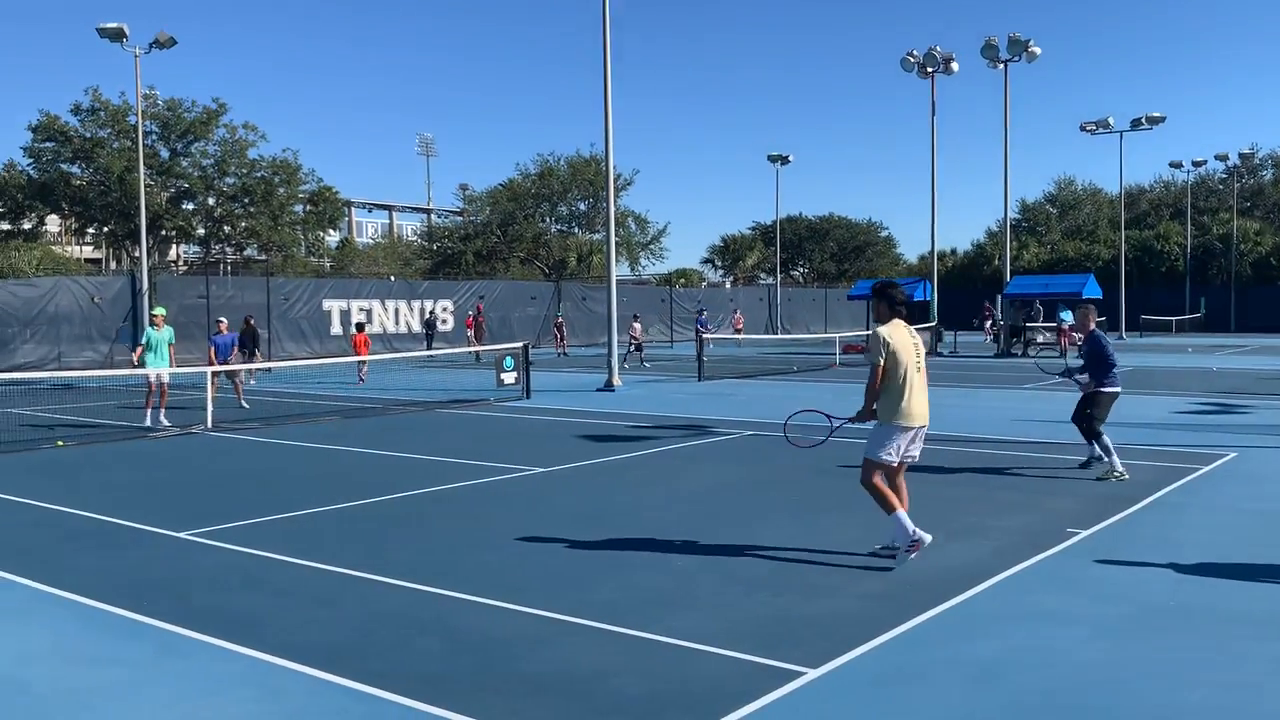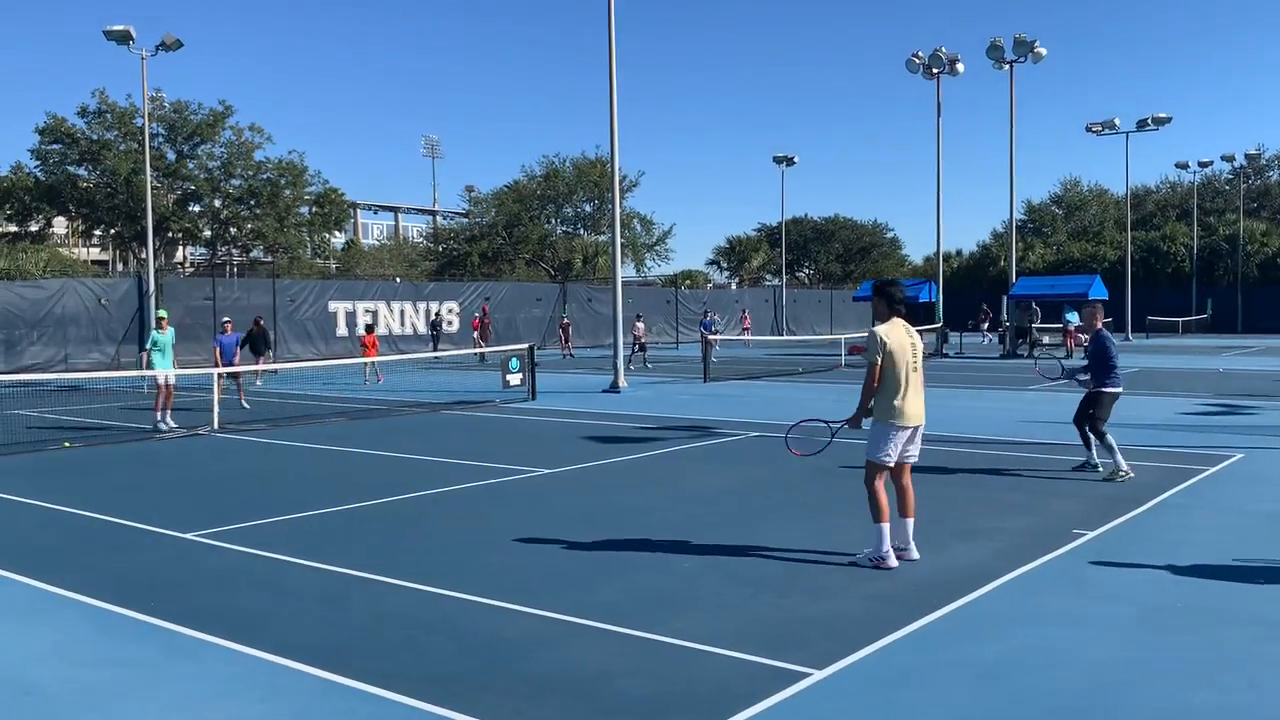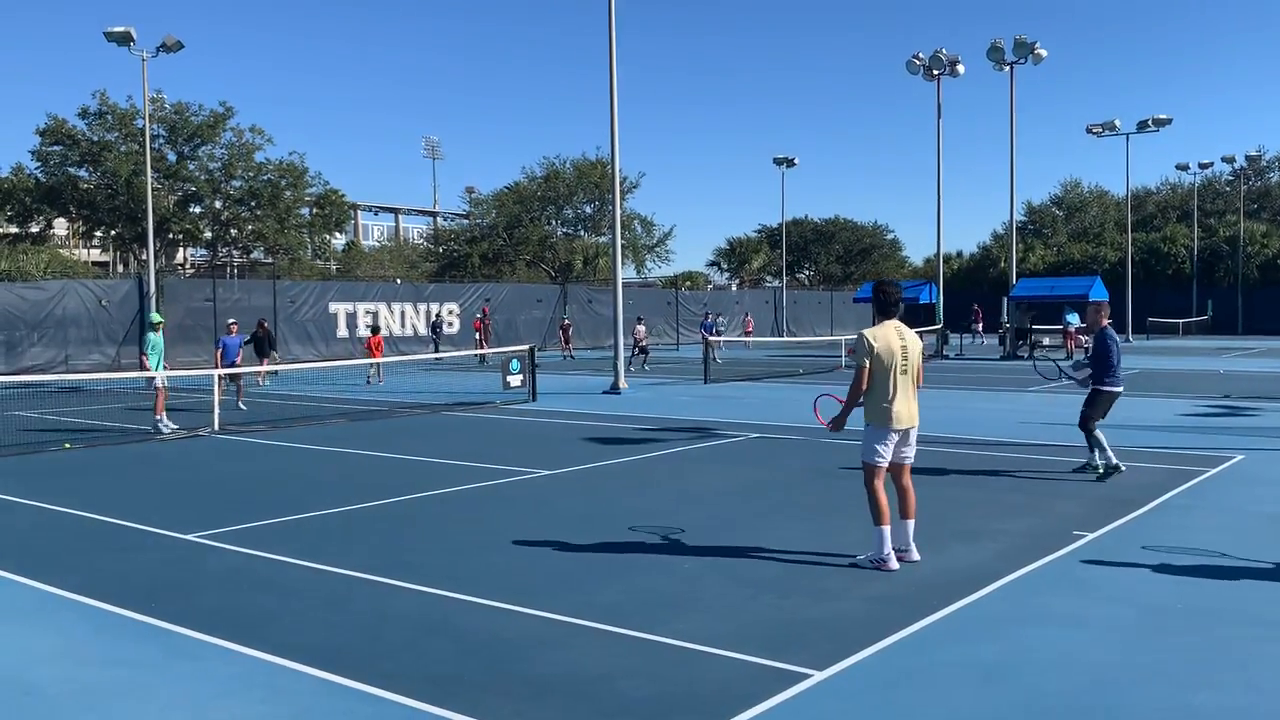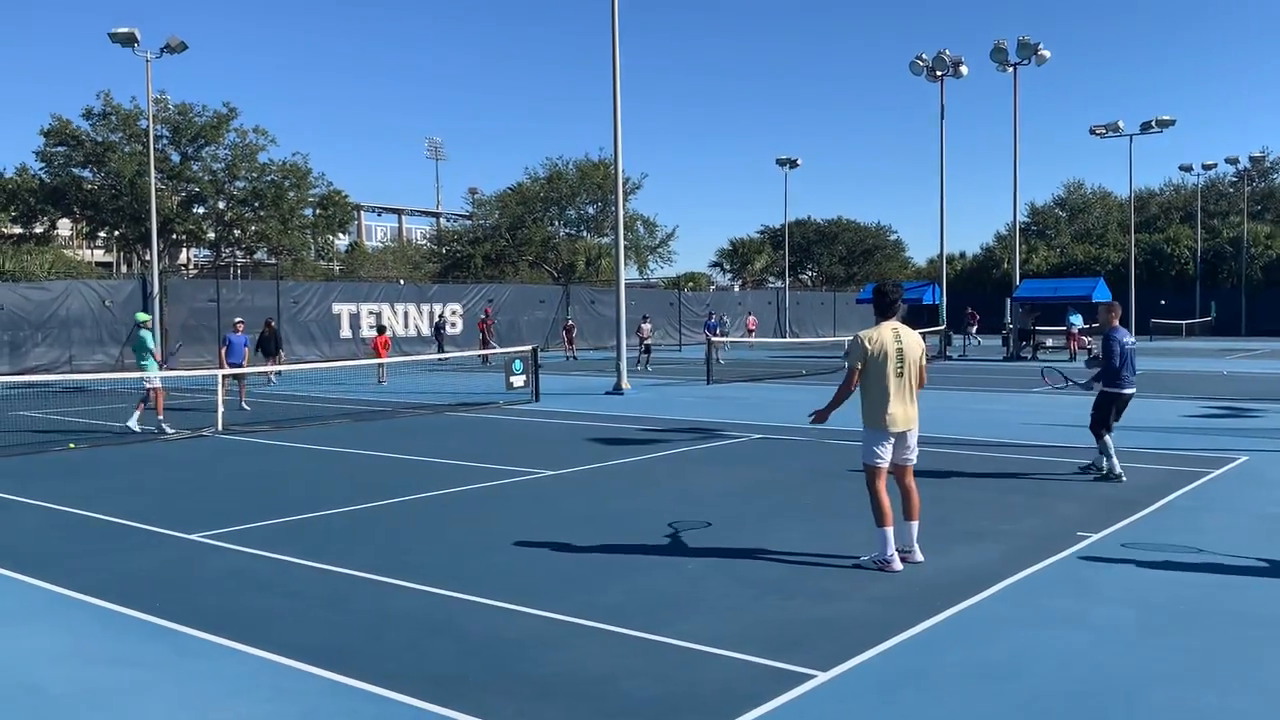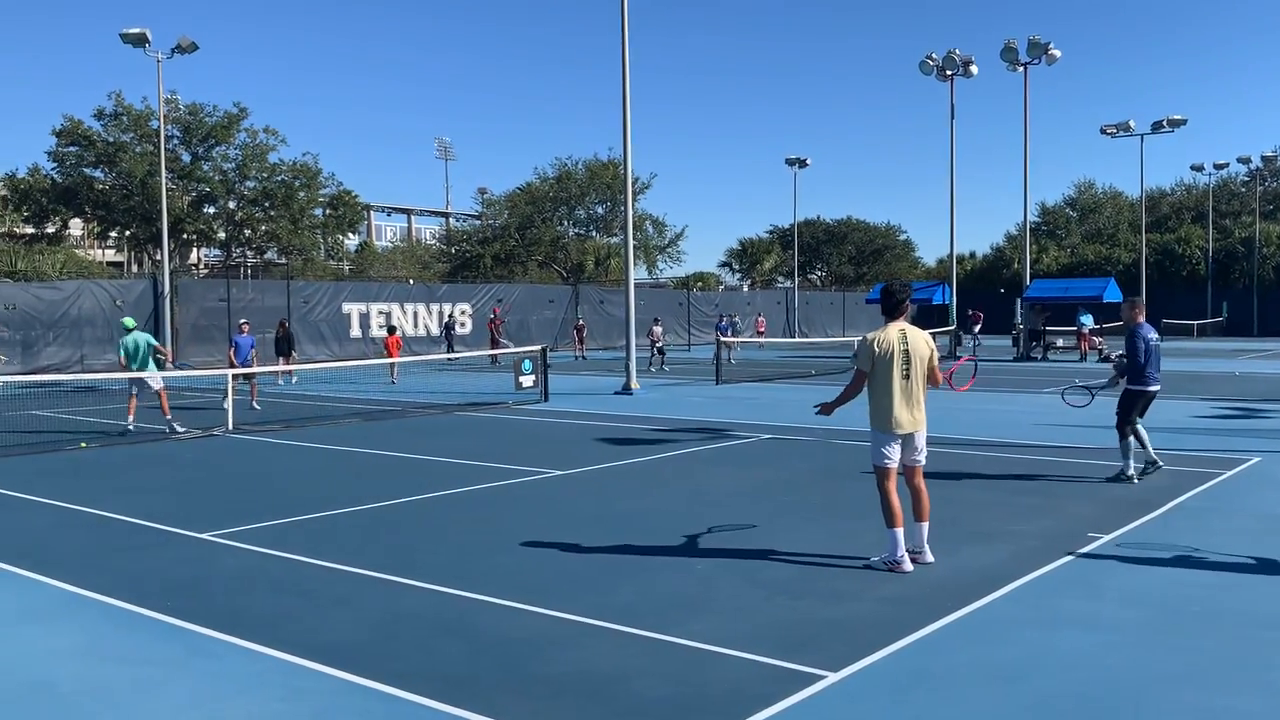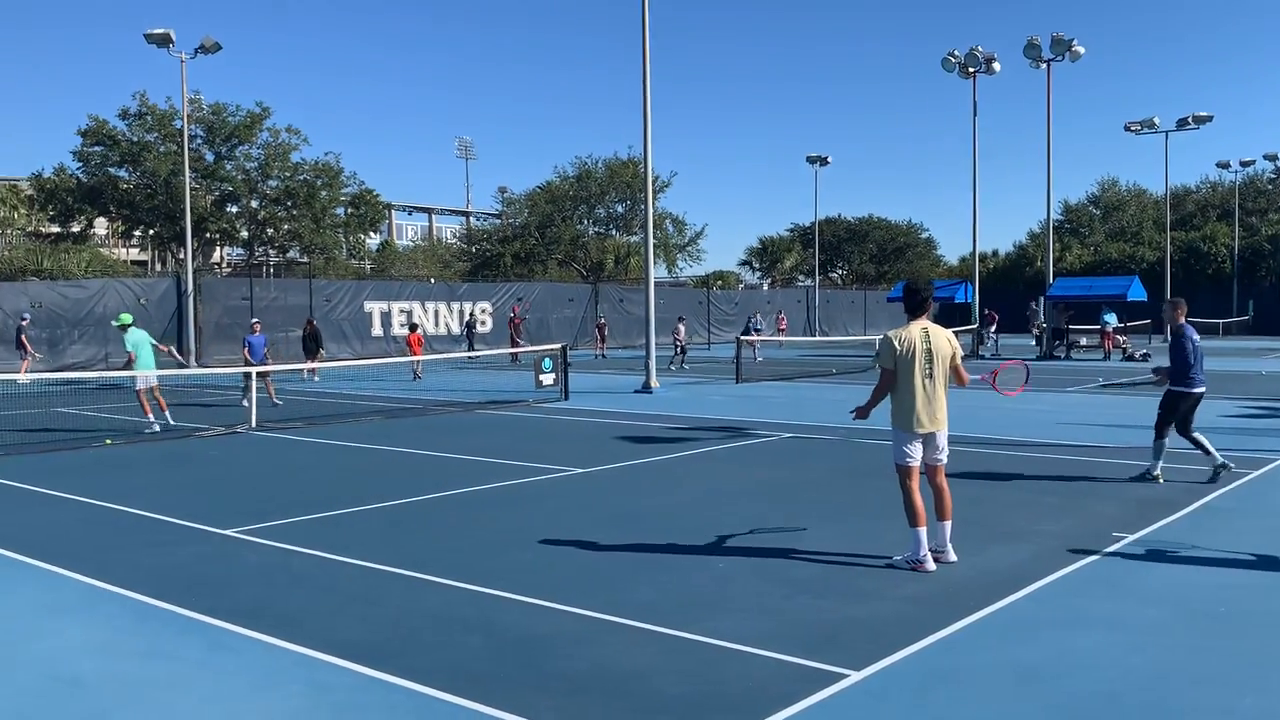
dt=0.2s
person 1, frame 1
left shoulder: (882, 334)
right shoulder: (914, 335)
left elbow: (875, 383)
left wrist: (865, 411)
left hip: (896, 419)
right hip: (919, 416)
left knee: (870, 477)
right knee: (895, 476)
left ankle: (912, 534)
right ankle: (901, 542)
person 1, frame 2
left shoulder: (879, 333)
right shoulder: (913, 334)
left elbow: (872, 382)
left wrist: (859, 413)
left hip: (891, 418)
right hip: (915, 416)
left knee: (874, 480)
right knee: (902, 478)
left ankle: (884, 552)
right ankle: (906, 545)
person 1, frame 3
left shoulder: (869, 337)
right shoulder: (913, 337)
left elbow: (860, 386)
right elbow: (918, 382)
left wrist: (842, 415)
left hip: (882, 421)
right hip: (909, 418)
left knee: (874, 483)
right knee: (903, 479)
left ankle: (885, 554)
right ankle: (907, 546)
person 1, frame 4
left shoulder: (864, 339)
right shoulder: (915, 338)
left elbow: (849, 385)
right elbow: (921, 383)
left wrist: (826, 411)
left hip: (879, 423)
right hip: (908, 420)
left knee: (877, 485)
right knee: (906, 481)
left ankle: (888, 555)
right ankle: (911, 547)
person 1, frame 5
left shoulder: (872, 341)
right shoulder: (924, 338)
left elbow: (856, 386)
right elbow: (936, 381)
left wrist: (832, 405)
right wrist: (925, 378)
left hip: (886, 424)
right hip: (916, 422)
left knee: (888, 486)
right knee: (916, 482)
left ankle: (899, 556)
right ankle: (921, 548)
person 1, frame 6
left shoulder: (893, 338)
right shoulder: (947, 336)
left elbow: (885, 386)
right elbow: (962, 380)
left wrist: (867, 408)
right wrist: (968, 376)
left hip: (907, 423)
right hip: (937, 421)
left knee: (910, 485)
right knee: (938, 480)
left ankle: (921, 555)
right ankle: (944, 547)
person 2, frame 1
left shoulder: (1098, 338)
right shoulder: (1087, 338)
left elbow: (1111, 363)
left wrist: (1093, 381)
right wrist: (1076, 370)
left hip: (1106, 388)
right hip: (1097, 388)
left knee: (1092, 427)
right knee: (1078, 418)
left ankle: (1118, 469)
right ankle: (1096, 454)
person 2, frame 2
left shoulder: (1103, 338)
right shoulder: (1094, 337)
left elbow: (1111, 364)
left wrist: (1091, 380)
right wrist: (1080, 371)
left hip: (1107, 388)
right hip: (1100, 387)
left knee: (1096, 427)
right knee: (1079, 420)
left ankle: (1122, 468)
right ankle: (1092, 461)
person 2, frame 3
left shoulder: (1105, 336)
right shoulder: (1102, 334)
left elbow: (1110, 364)
left wrist: (1089, 378)
right wrist: (1085, 363)
left hip: (1105, 387)
right hip: (1111, 386)
left knee: (1086, 423)
right knee: (1089, 422)
left ankle: (1112, 463)
right ankle: (1094, 462)
person 2, frame 4
left shoulder: (1111, 336)
right shoulder: (1126, 334)
left elbow: (1112, 365)
left wrist: (1094, 379)
right wrist: (1101, 362)
left hip: (1114, 388)
right hip: (1128, 388)
left knee: (1097, 426)
right knee: (1106, 425)
left ankle: (1115, 471)
right ankle: (1100, 463)
person 2, frame 5
left shoulder: (1135, 333)
right shoulder: (1151, 330)
left elbow: (1136, 362)
left wrist: (1118, 375)
right wrist: (1124, 366)
left hip: (1138, 386)
right hip: (1152, 385)
left knee: (1123, 425)
right knee: (1132, 421)
left ankle: (1128, 473)
right ankle: (1151, 459)
person 2, frame 6
left shoulder: (1181, 334)
right shoulder: (1190, 332)
left elbow: (1186, 363)
left wrist: (1166, 376)
right wrist: (1167, 370)
left hip: (1183, 388)
right hip: (1196, 388)
left knee: (1162, 426)
right knee: (1185, 429)
left ankle: (1153, 472)
right ankle: (1219, 462)
